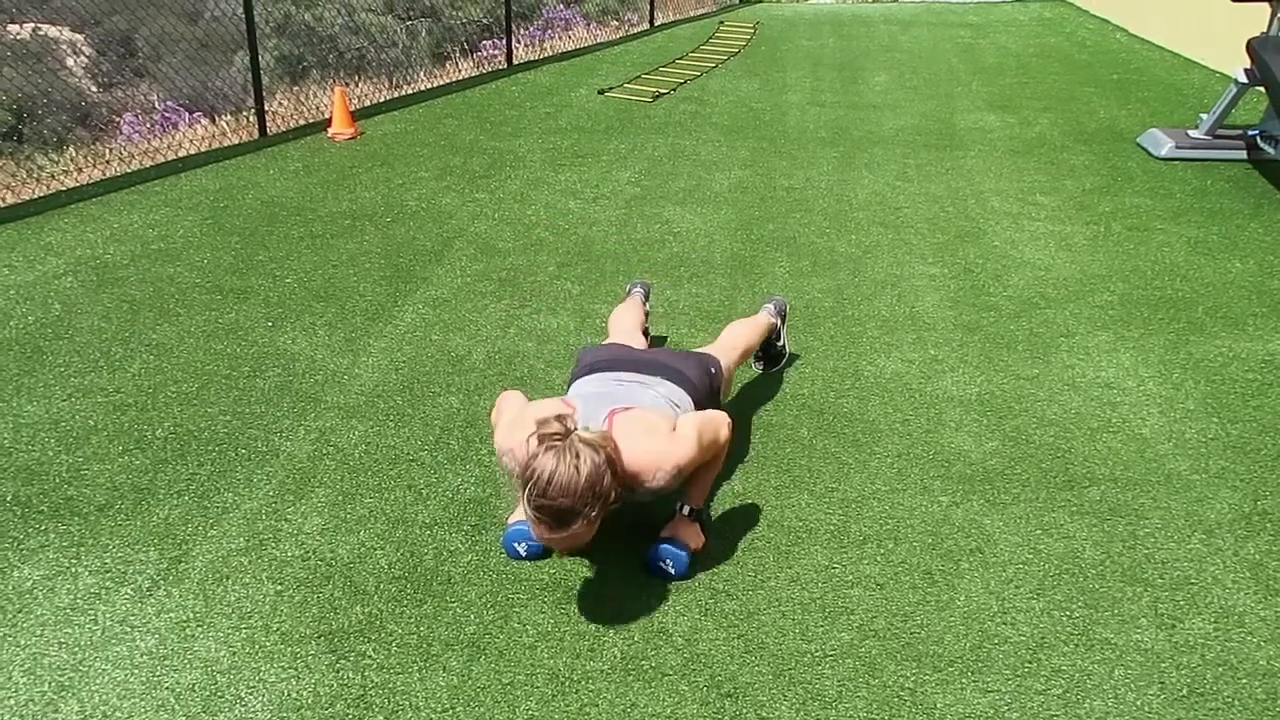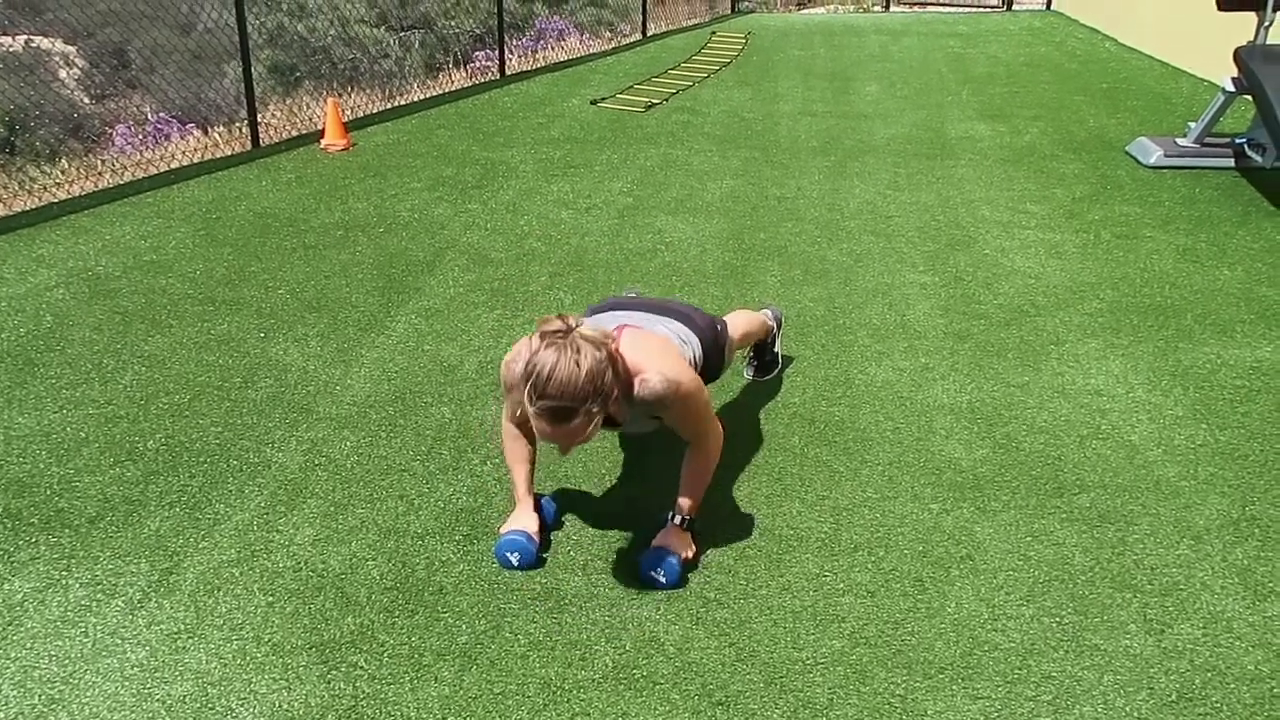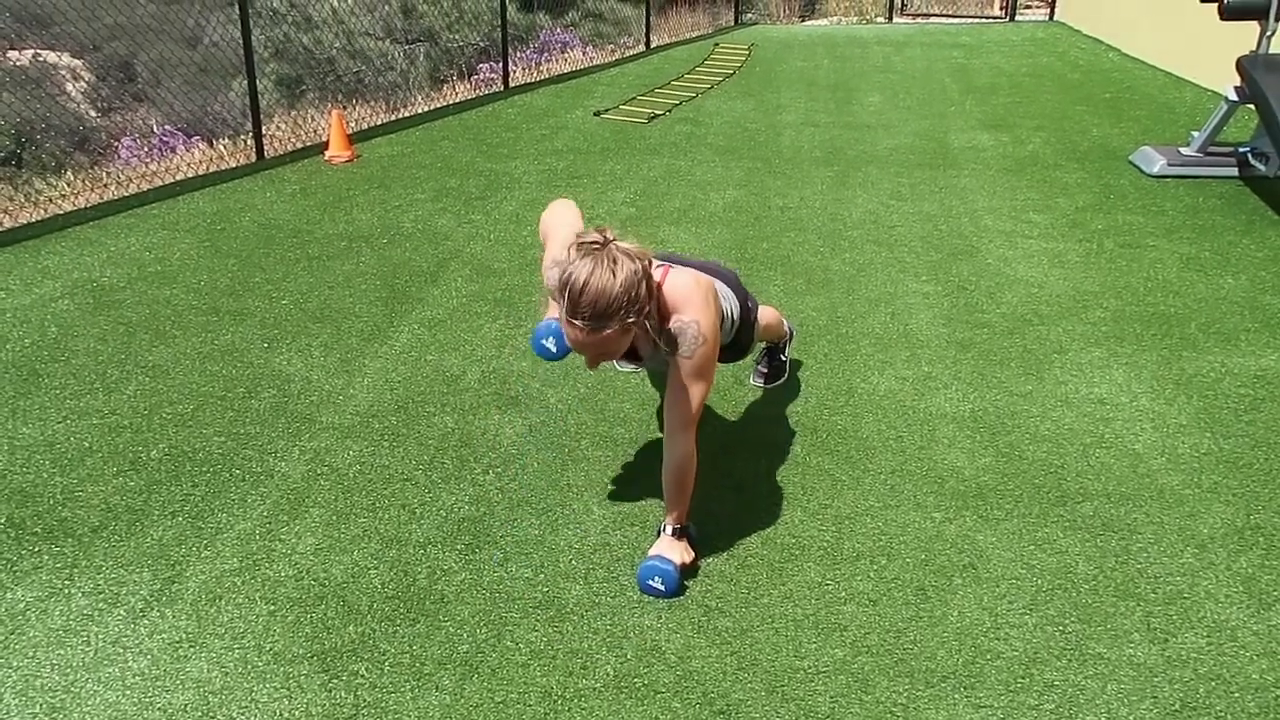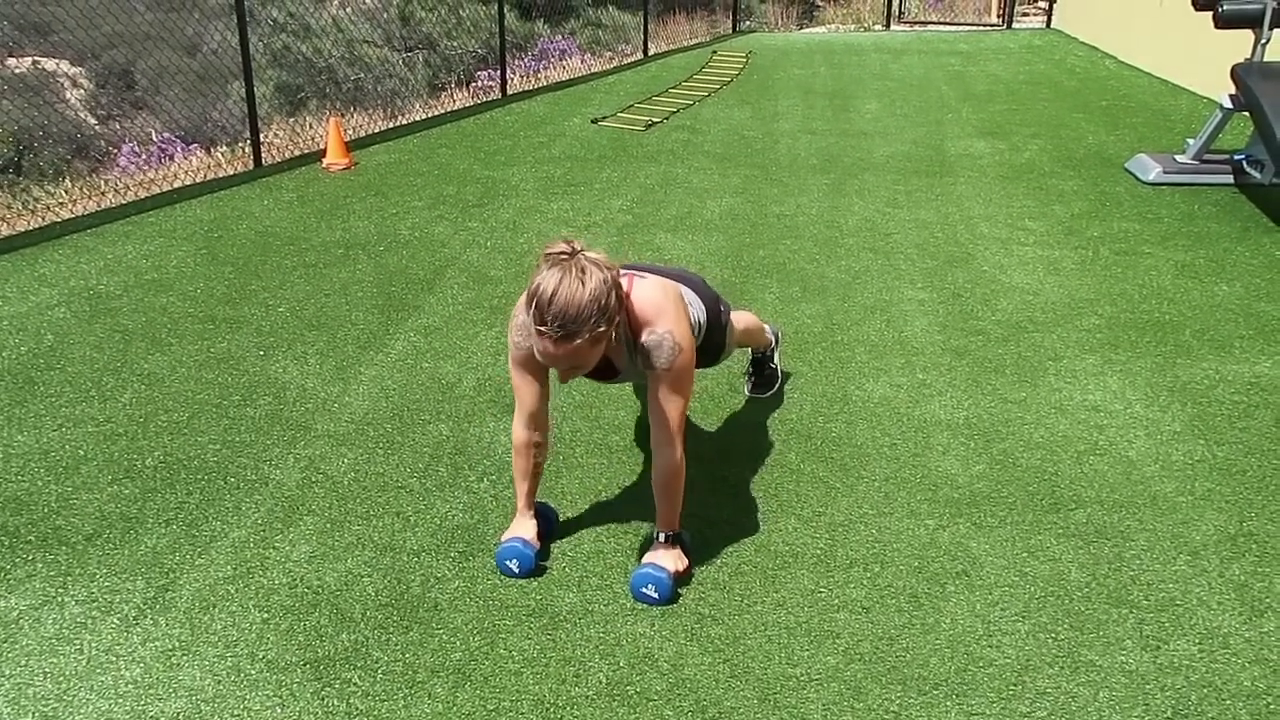
dt=1s
person 1, frame 1
left shoulder: (659, 462)
right shoulder: (519, 450)
left elbow: (721, 428)
right elbow: (506, 404)
left wrist: (690, 514)
right wrist: (527, 503)
left hip: (675, 382)
right hip: (598, 368)
left knee: (726, 351)
right knee: (622, 338)
left ankle: (770, 317)
right ankle: (637, 297)
person 1, frame 2
left shoulder: (660, 380)
right shoulder: (521, 365)
left elbow: (709, 440)
right elbow: (514, 423)
left wrist: (680, 523)
right wrist: (524, 506)
left hip: (684, 330)
right hip: (610, 313)
left knee: (728, 333)
left ankle: (766, 322)
person 1, frame 3
left shoulder: (689, 322)
right shoulder: (565, 276)
left elbow: (680, 437)
right elbow: (560, 208)
left wrist: (674, 532)
right wrist: (553, 310)
left hip: (724, 305)
left knee: (758, 326)
left ankle: (779, 334)
person 1, frame 4
left shoulder: (661, 331)
right shoulder: (532, 318)
left elbow: (668, 447)
right elbow: (528, 425)
left wrist: (666, 539)
right wrist: (524, 515)
left hip: (693, 303)
left knee: (733, 330)
left ankle: (765, 341)
